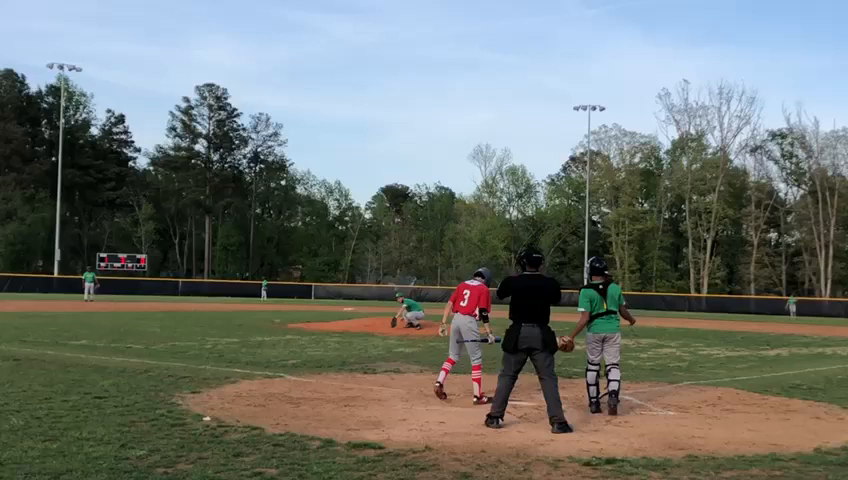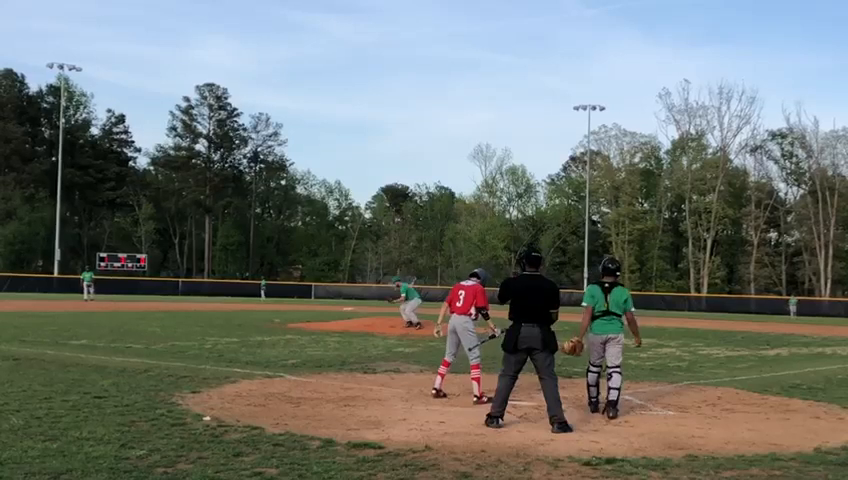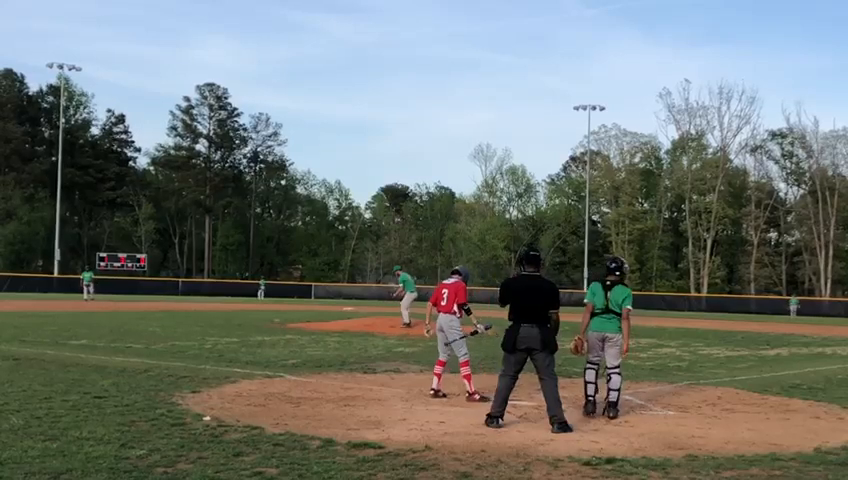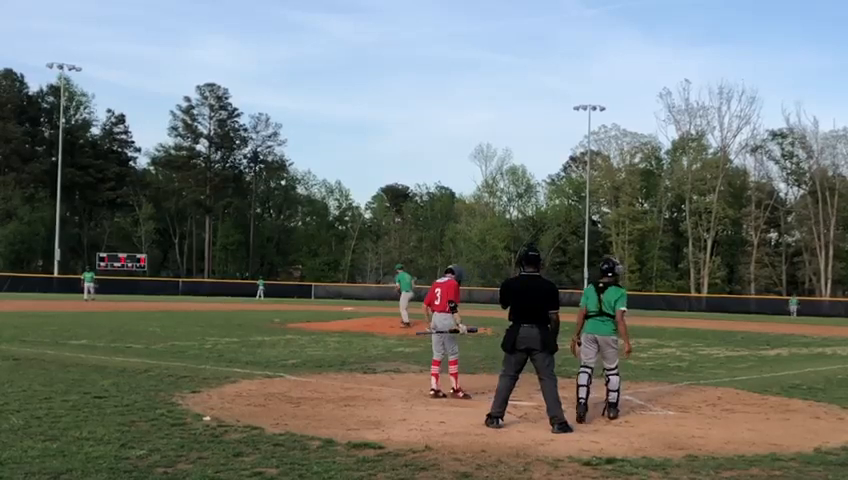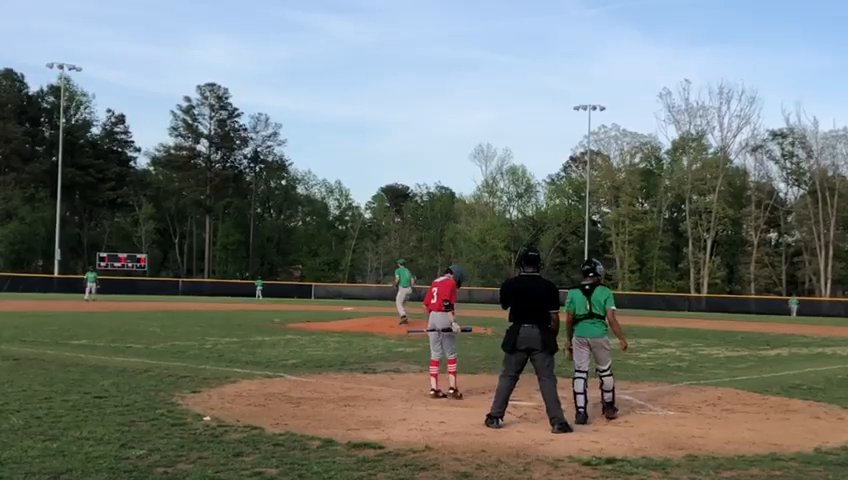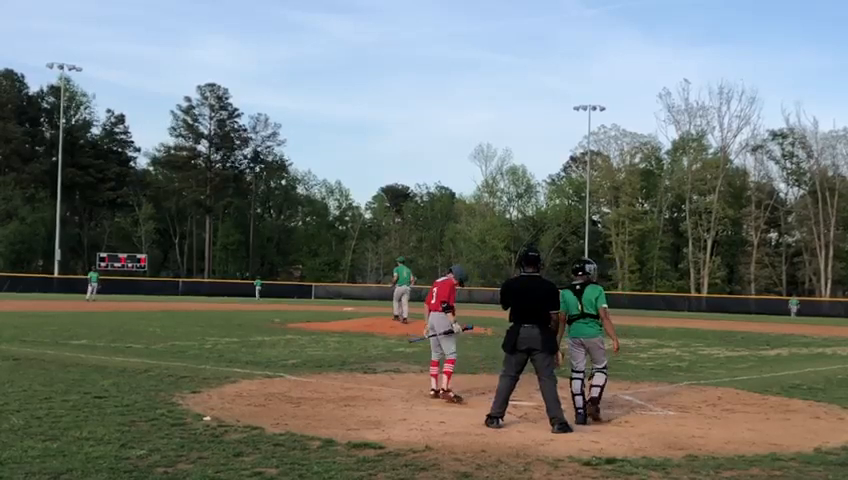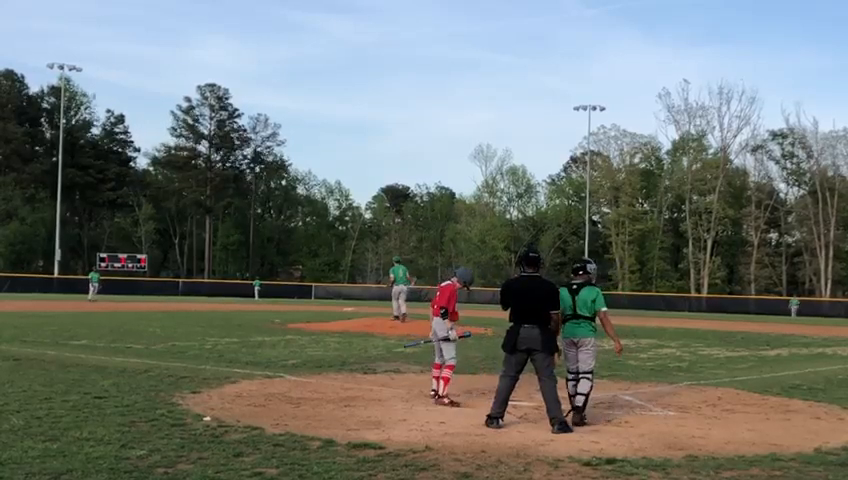
dt=0.3s
person 1, frame 1
left shoulder: (512, 282)
right shoulder: (550, 283)
left elbow: (499, 295)
right elbow: (556, 300)
left hip: (517, 333)
right hip: (541, 334)
left knee: (507, 375)
right knee: (548, 378)
left ankle: (495, 417)
right ankle: (557, 421)
person 1, frame 2
left shoulder: (511, 283)
right shoulder: (550, 286)
left elbow: (501, 300)
right elbow: (554, 316)
left hip: (518, 333)
right hip: (541, 335)
left knee: (507, 375)
right knee: (548, 378)
left ankle: (495, 417)
right ankle: (558, 421)
person 1, frame 3
left shoulder: (510, 283)
right shoulder: (549, 286)
left elbow: (502, 303)
right elbow: (554, 317)
right wrist: (551, 337)
left hip: (517, 333)
right hip: (541, 335)
left knee: (507, 376)
right knee: (548, 378)
left ankle: (495, 417)
right ankle: (557, 421)
person 1, frame 4
left shoulder: (510, 284)
right shoulder: (549, 287)
left elbow: (503, 305)
right elbow: (554, 318)
right wrist: (553, 339)
left hip: (517, 334)
right hip: (540, 335)
left knee: (507, 376)
right knee: (548, 379)
left ankle: (495, 417)
right ankle: (558, 422)
person 1, frame 5
left shoulder: (510, 284)
right shoulder: (549, 286)
left elbow: (504, 306)
right elbow: (554, 318)
right wrist: (552, 339)
left hip: (517, 334)
right hip: (541, 335)
left knee: (507, 376)
right knee: (547, 379)
left ankle: (495, 417)
right ankle: (557, 422)
person 1, frame 6
left shoulder: (510, 284)
right shoulder: (549, 287)
left elbow: (504, 306)
right elbow: (555, 318)
right wrist: (553, 340)
left hip: (518, 334)
right hip: (541, 335)
left knee: (508, 376)
right knee: (547, 379)
left ankle: (495, 417)
right ankle: (557, 422)
person 1, frame 7
left shoulder: (510, 285)
right shoulder: (549, 287)
left elbow: (504, 307)
right elbow: (555, 319)
right wrist: (552, 339)
left hip: (518, 334)
right hip: (541, 335)
left knee: (508, 376)
right knee: (547, 379)
left ankle: (495, 417)
right ankle: (557, 422)
person 2, frame 1
left shoulder: (586, 291)
right shoulder: (615, 287)
left elbow: (585, 318)
right elbow: (623, 311)
left wrist: (572, 336)
right wrist: (632, 319)
left hip: (594, 332)
right hip: (613, 331)
left knee: (593, 366)
right knee: (613, 365)
left ankle: (594, 403)
right ankle: (613, 396)
person 2, frame 2
left shoulder: (592, 288)
right shoulder: (623, 291)
left elbow: (587, 314)
right elbow: (630, 318)
left wrist: (580, 337)
right wrist: (637, 336)
left hip: (596, 332)
right hip: (615, 333)
left knee: (594, 366)
right knee: (614, 368)
left ankle: (593, 403)
right ankle: (612, 406)
person 2, frame 3
left shoulder: (595, 286)
right shoulder: (625, 290)
left elbow: (588, 311)
right elbow: (625, 317)
left wrist: (581, 333)
right wrist: (626, 340)
left hip: (595, 330)
right hip: (614, 332)
left knee: (591, 364)
right knee: (614, 368)
left ankle: (590, 401)
right ankle: (612, 407)
person 2, frame 4
left shoulder: (589, 288)
right shoulder: (619, 291)
left elbow: (581, 314)
right elbow: (619, 319)
left wrist: (576, 335)
right wrist: (626, 341)
left hip: (589, 332)
right hip: (608, 334)
left knee: (585, 367)
right knee: (611, 370)
left ankle: (582, 403)
right ankle: (612, 407)
person 2, frame 5
left shoulder: (573, 292)
right shoulder: (605, 291)
left elbow: (569, 320)
right elbow: (611, 318)
left wrist: (569, 341)
right wrist: (622, 338)
left hip: (580, 336)
right hip: (599, 335)
left knee: (580, 373)
right knee: (605, 371)
left ankle: (581, 413)
right ankle: (609, 408)
person 2, frame 6
left shoulder: (565, 293)
right shoulder: (596, 289)
left elbow: (561, 320)
right elbow: (604, 316)
right wrist: (614, 338)
left hip: (574, 336)
right hip: (593, 334)
left knee: (577, 373)
right knee: (600, 369)
left ankle: (580, 413)
right ankle: (593, 403)
person 2, frame 7
left shoulder: (563, 291)
right shoulder: (594, 291)
right elbow: (604, 319)
right wrist: (616, 340)
left hip: (568, 334)
right hip: (586, 335)
left knee: (572, 374)
right knee: (586, 374)
left ankle: (576, 410)
right ankle: (578, 412)
person 3, frame 1
left shoulder: (462, 285)
right shoulder: (484, 289)
left elbow: (449, 304)
right elbow: (483, 313)
left wrist: (443, 323)
right wrist: (489, 332)
left hip: (456, 320)
right hip: (469, 322)
left knee: (453, 355)
right knee: (476, 359)
left ankle: (440, 382)
right ankle: (478, 396)
person 3, frame 2
left shoulder: (457, 286)
right shoulder: (479, 288)
left elbow: (445, 304)
right elbow: (482, 310)
left wrist: (438, 324)
right wrist: (493, 327)
left hip: (453, 320)
right hip: (465, 322)
left knee: (449, 356)
right knee: (475, 358)
left ankle: (436, 388)
right ankle: (478, 395)
person 3, frame 3
left shoulder: (441, 285)
right shoulder: (460, 285)
left elbow: (430, 304)
right elbow: (464, 307)
left wrist: (427, 324)
right wrist: (476, 324)
left hip: (440, 319)
right hip: (451, 320)
left knee: (443, 355)
right knee: (463, 355)
left ankle: (435, 389)
right ankle: (471, 392)
person 3, frame 4
left shoulder: (435, 284)
right shoulder: (453, 283)
left elbow: (425, 305)
right elbow: (452, 305)
left wrist: (429, 321)
right wrist: (459, 323)
left hip: (435, 318)
right hip: (446, 319)
left knee: (437, 355)
right knee: (453, 354)
left ankle: (434, 389)
right ankle: (455, 389)
person 3, frame 5
left shoulder: (434, 283)
right shoulder: (450, 283)
left elbow: (426, 305)
right elbow: (447, 303)
right wrist: (453, 322)
left hip: (432, 318)
right hip: (444, 318)
left knee: (435, 355)
right knee: (451, 354)
left ankle: (434, 389)
right ankle: (453, 389)
person 3, frame 6
left shoulder: (436, 283)
right shoulder: (449, 283)
left elbow: (427, 305)
right elbow: (445, 305)
left wrist: (427, 324)
right wrist: (454, 323)
left hip: (432, 318)
right hip: (443, 319)
left knee: (436, 355)
right knee: (451, 355)
left ankle: (434, 389)
right ankle: (445, 389)
person 3, frame 7
left shoulder: (443, 286)
right shoulder: (450, 288)
left elbow: (433, 307)
right elbow: (443, 310)
right wrist: (450, 330)
left hip: (436, 324)
right hip: (444, 325)
left knee: (439, 358)
right knee: (451, 360)
left ankle: (435, 391)
right ankle: (441, 396)
